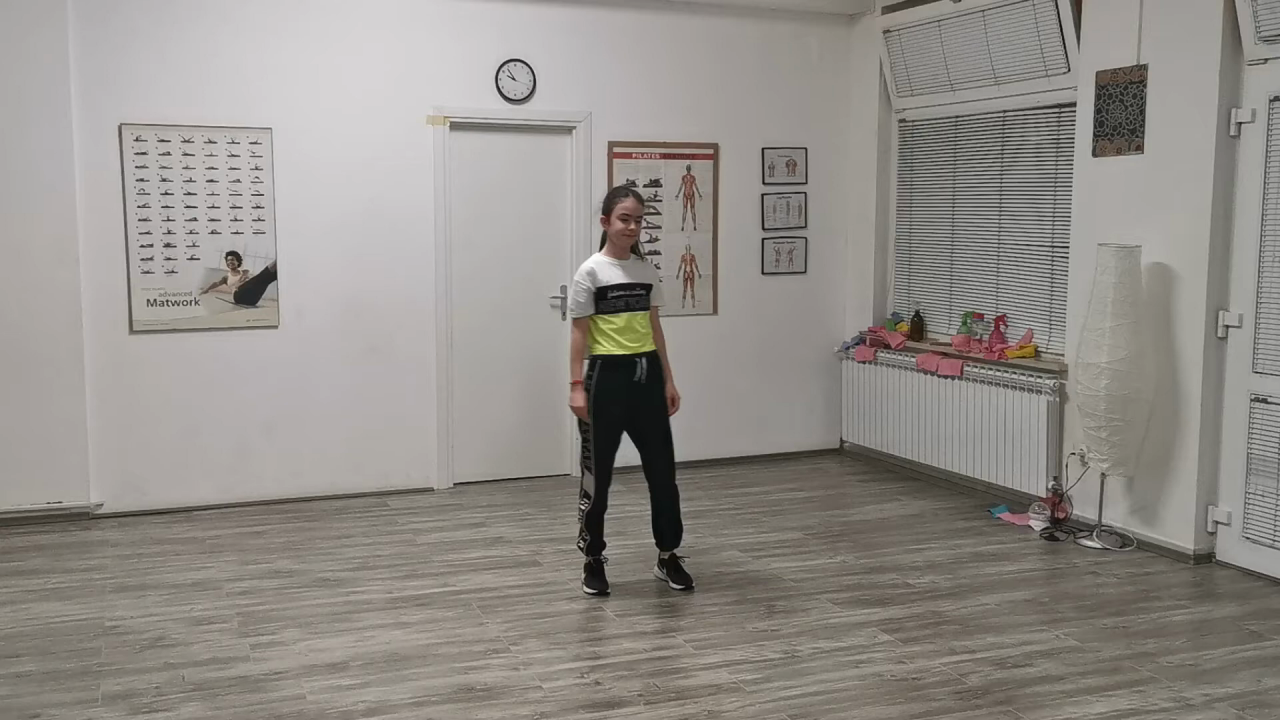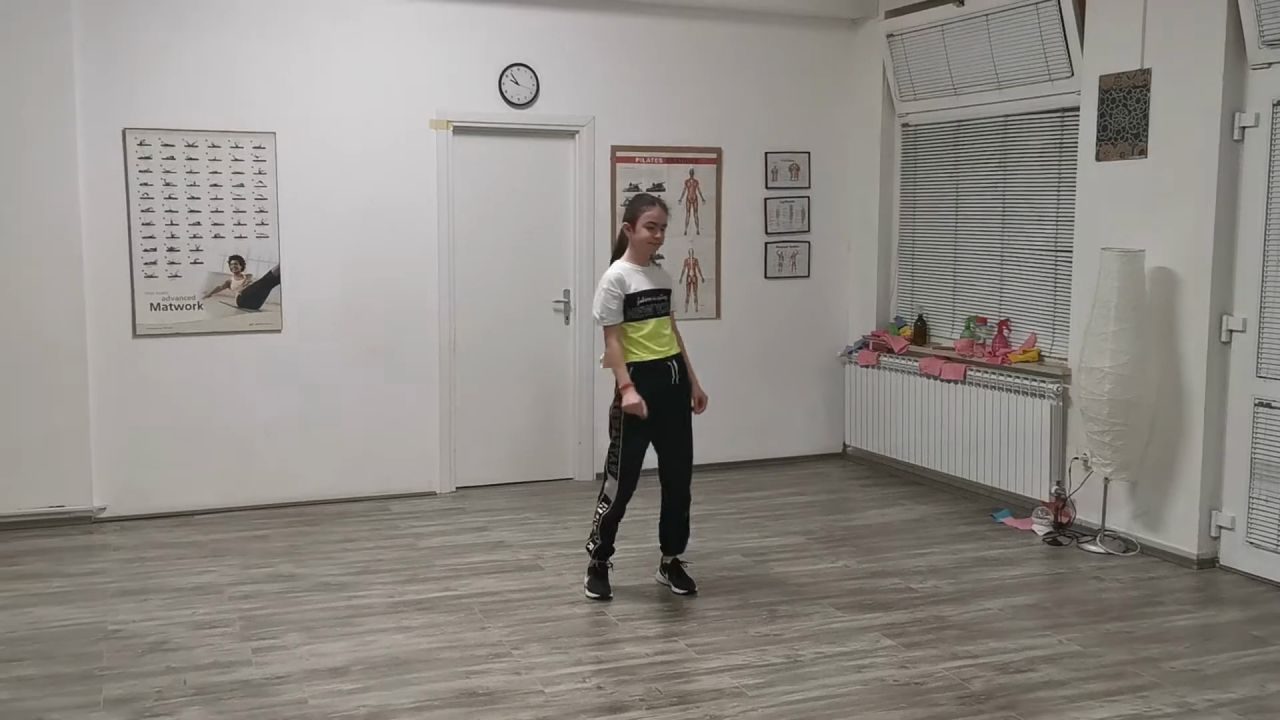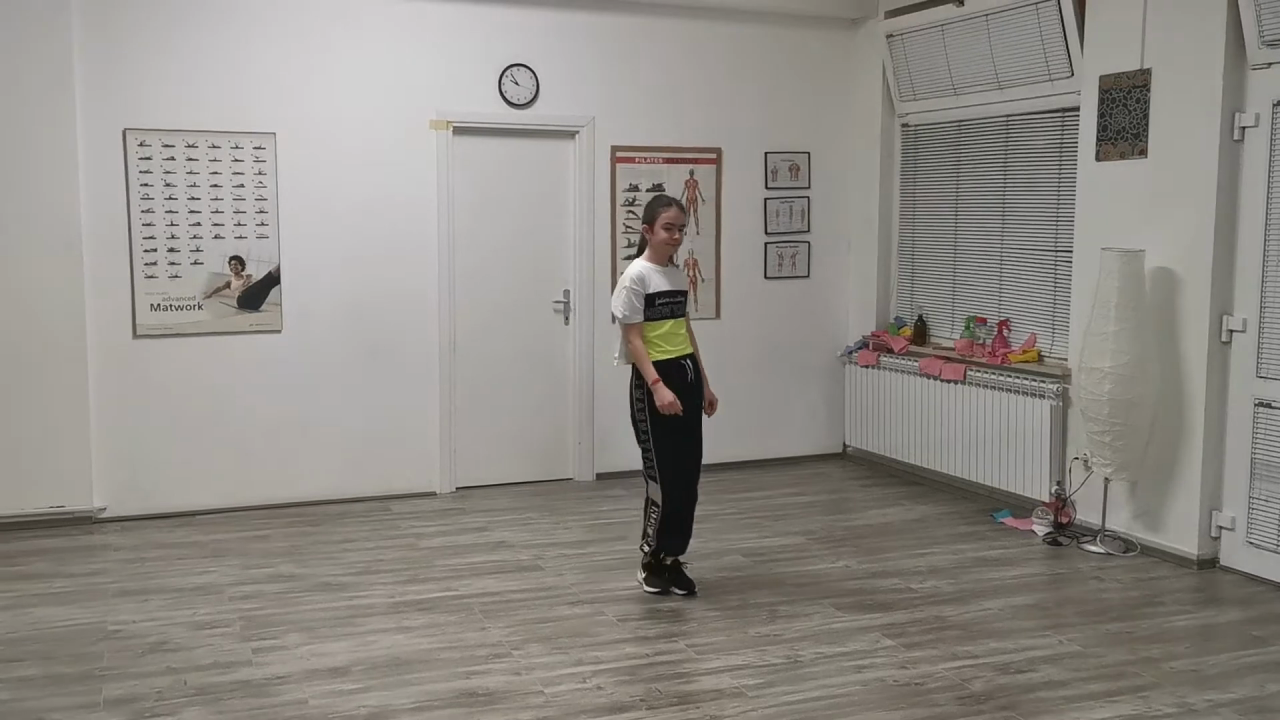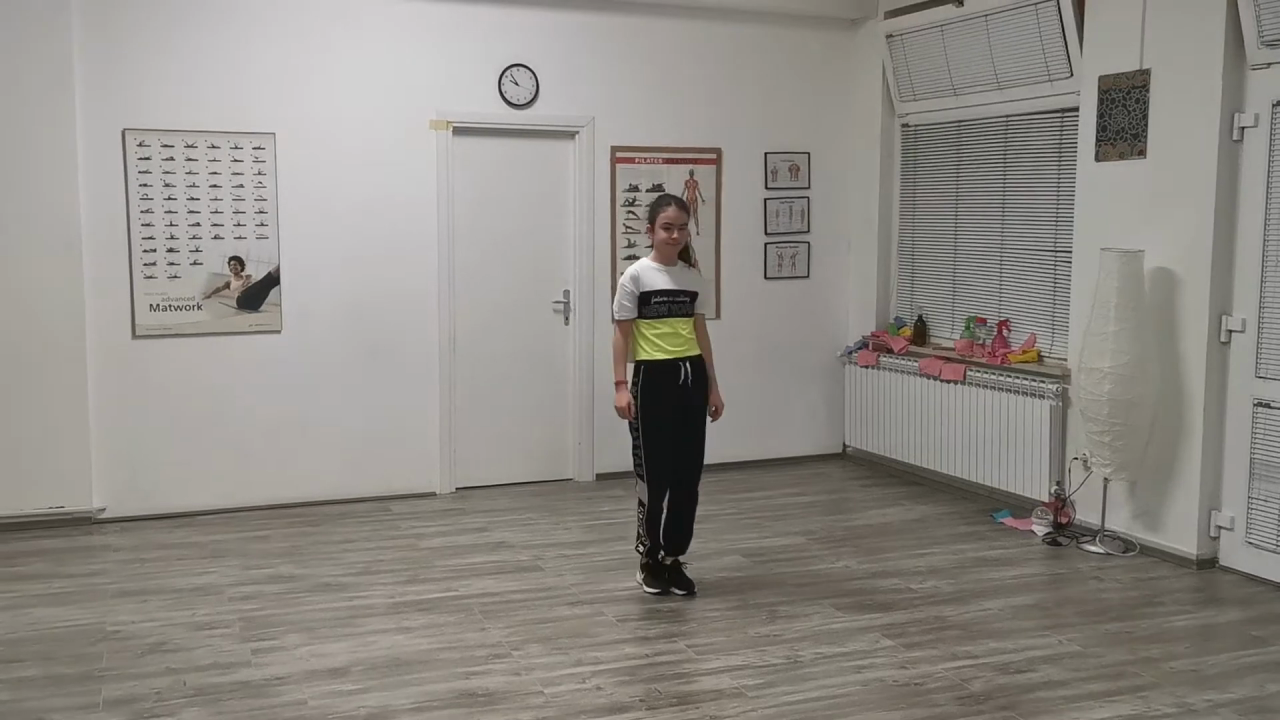
dt=0.3s
person 1, frame 1
left shoulder: (647, 271)
right shoulder: (591, 272)
left elbow: (654, 328)
right elbow: (580, 332)
left wrist: (668, 380)
right wrist: (577, 385)
left hip: (646, 374)
right hip: (607, 375)
left knee: (662, 469)
right knee: (598, 472)
left ankle: (668, 556)
right ankle: (593, 560)
person 1, frame 2
left shoulder: (662, 275)
right shoulder: (615, 278)
right elbow: (613, 340)
left wrist: (693, 381)
right wrist: (626, 389)
left hip: (673, 379)
right hip: (640, 380)
left knee: (678, 475)
right knee: (622, 477)
left ankle: (671, 561)
right ankle: (598, 563)
person 1, frame 3
left shoulder: (678, 276)
right shoulder: (636, 277)
right elbow: (633, 339)
left wrist: (704, 383)
right wrist: (657, 386)
left hip: (688, 376)
right hip: (654, 382)
left knee: (688, 475)
right knee: (661, 475)
left ankle: (673, 559)
right ankle: (651, 561)
person 1, frame 4
left shoulder: (693, 277)
right shoulder: (636, 276)
left elbow: (700, 334)
right elbow: (622, 335)
left wrist: (713, 387)
right wrist: (621, 386)
left hip: (692, 378)
right hip: (652, 378)
left knee: (687, 475)
right knee: (654, 474)
left ankle: (673, 559)
right ankle: (649, 560)
